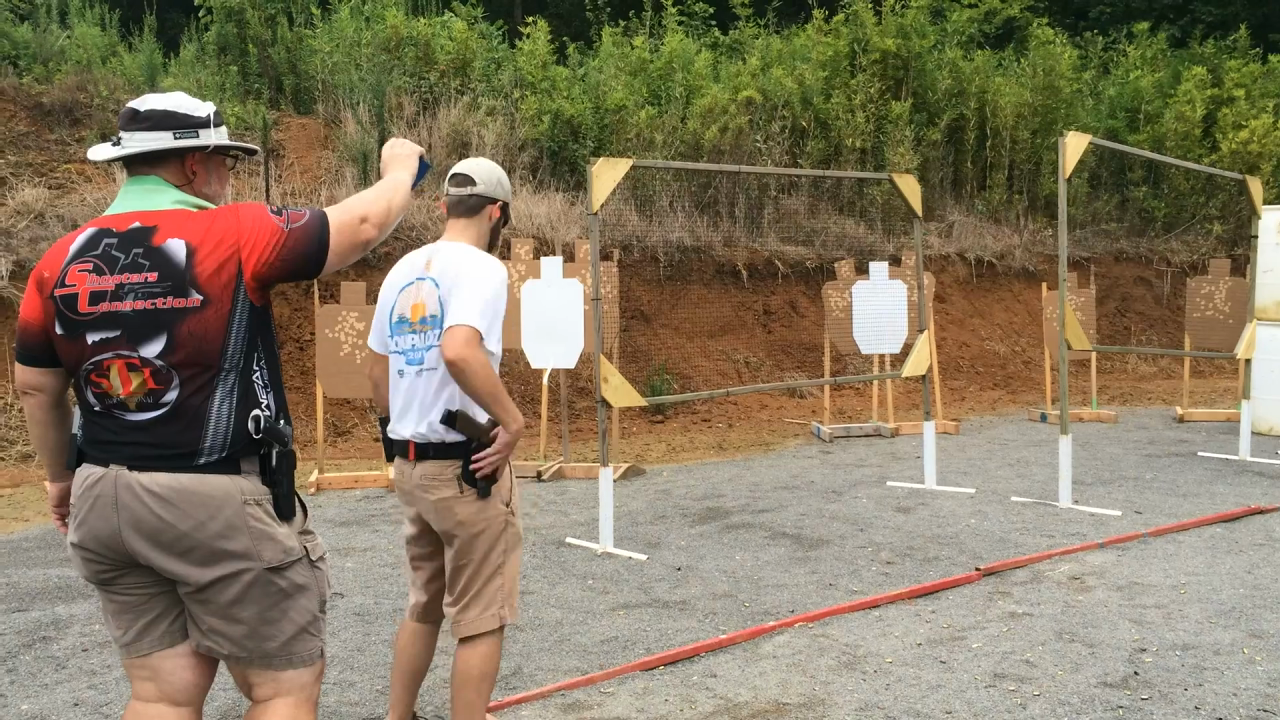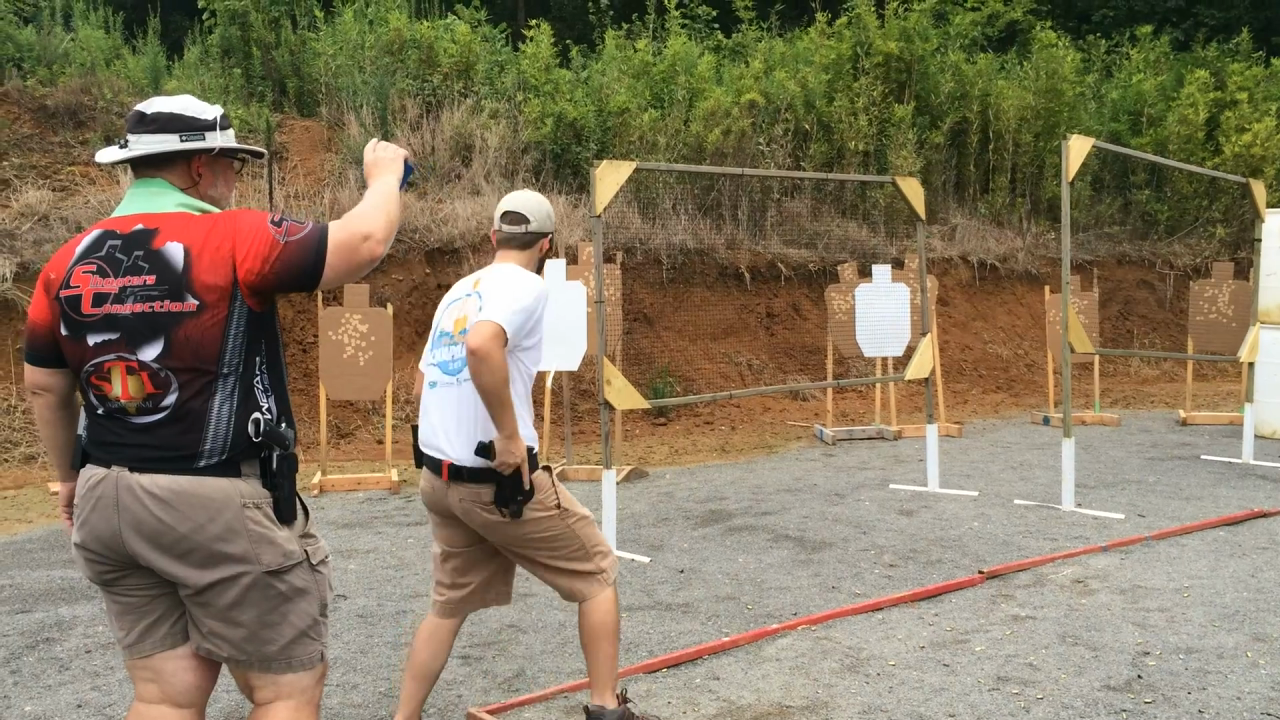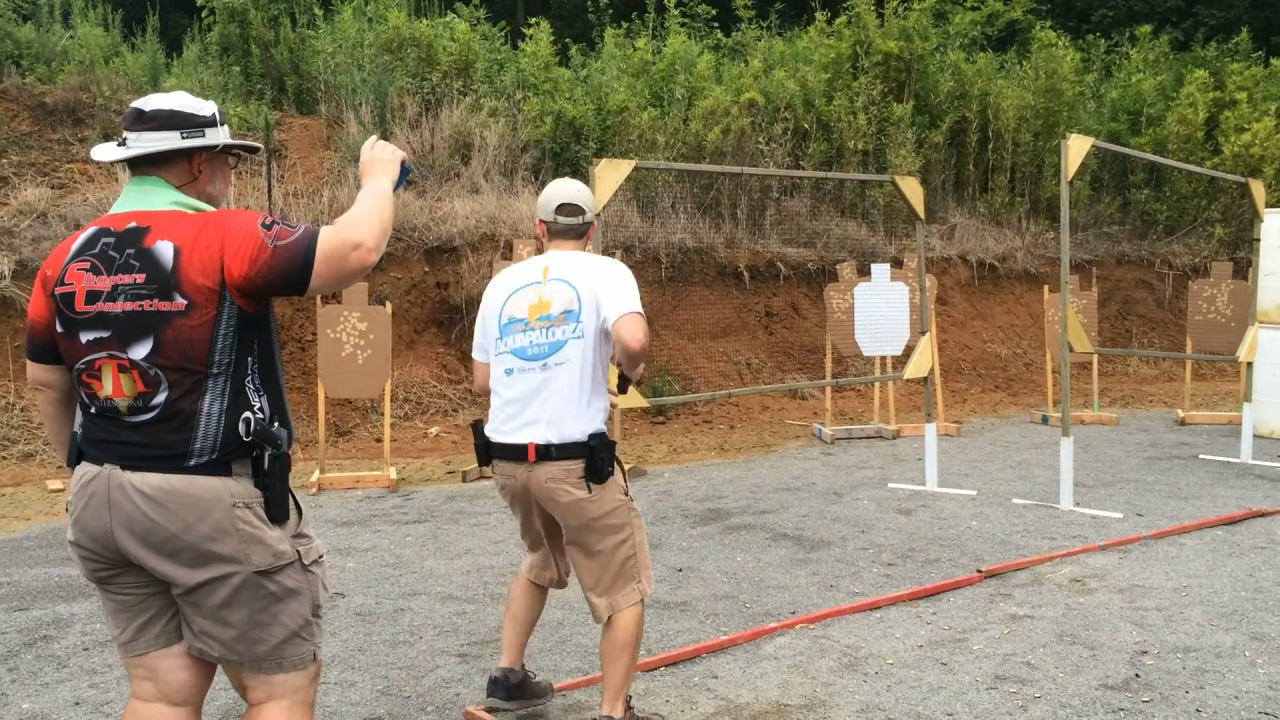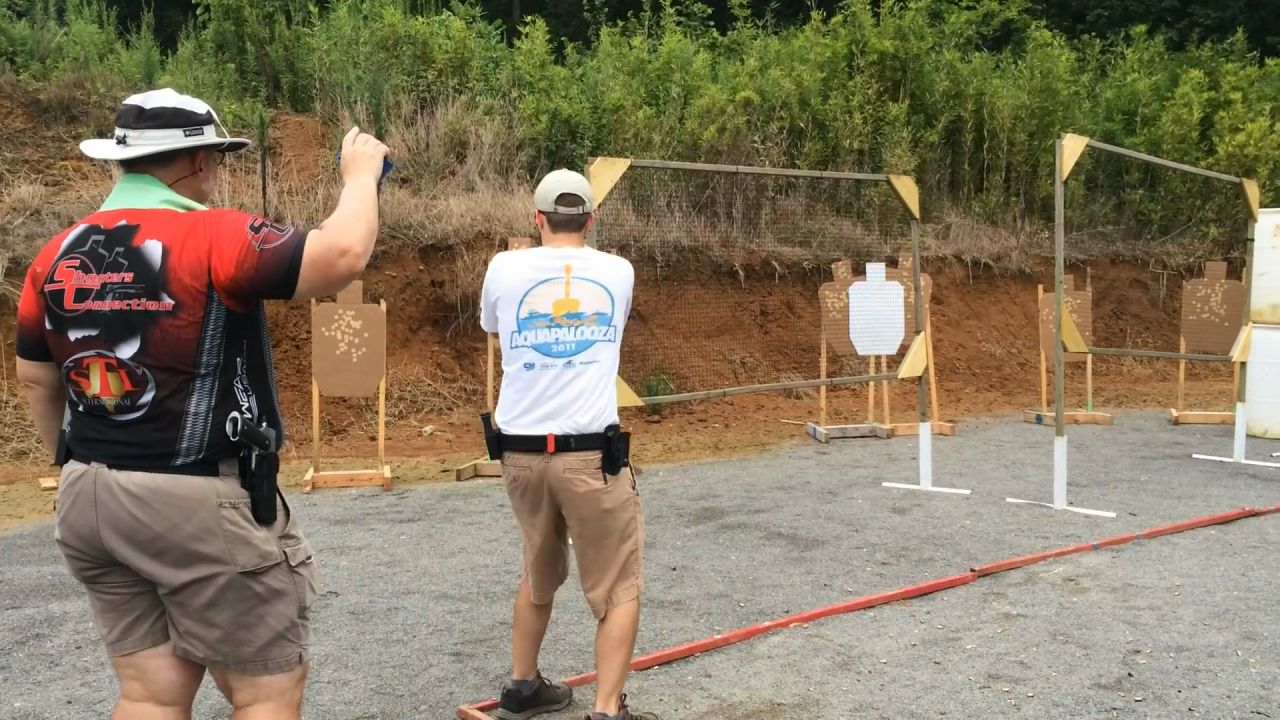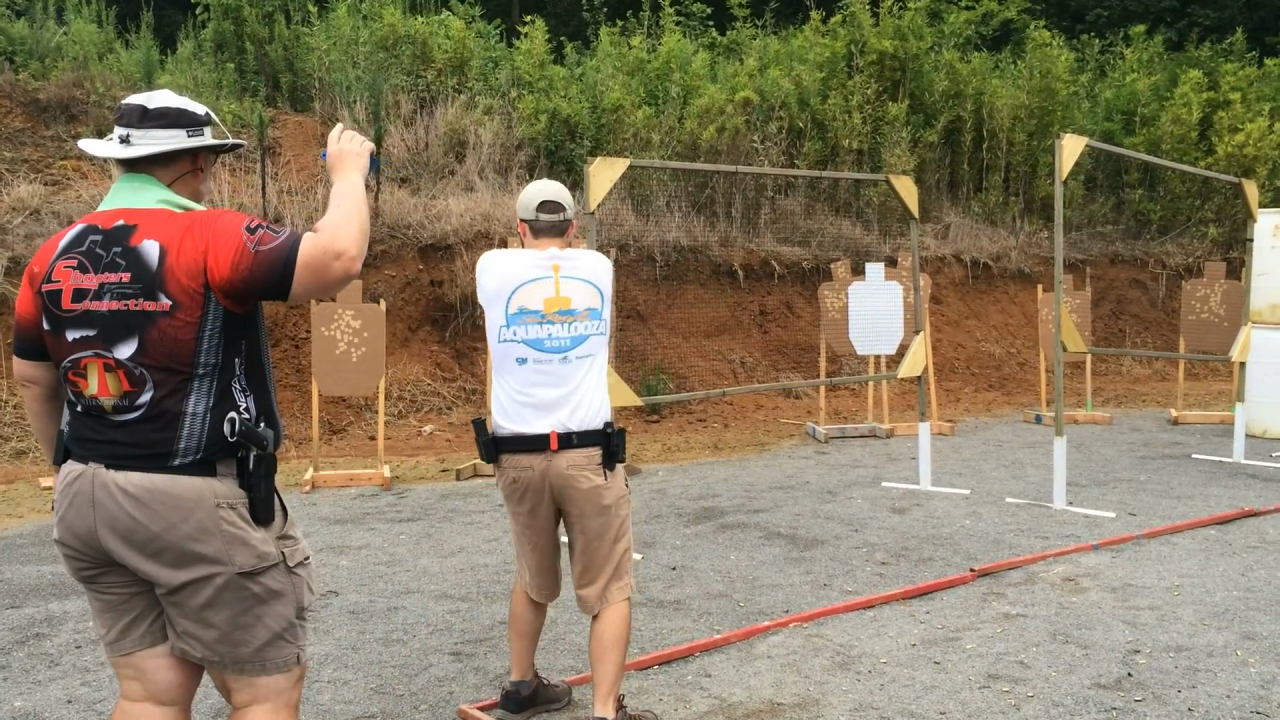
dt=0.3s
person 1, frame 1
left shoulder: (61, 260)
right shoulder: (234, 236)
left elbow: (35, 387)
right elbow: (363, 222)
left wrist: (63, 477)
right wrist: (398, 171)
left hip: (105, 500)
right hip: (217, 501)
person 1, frame 2
left shoulder: (69, 262)
right shoulder: (234, 241)
left elbow: (44, 388)
right elbow: (365, 242)
left wrist: (71, 476)
right wrist: (385, 176)
left hip: (110, 502)
right hip: (220, 503)
person 1, frame 3
left shoulder: (66, 259)
right shoulder: (225, 239)
left elbow: (46, 382)
right elbow: (356, 249)
left wrist: (85, 469)
right wrist: (378, 178)
left hip: (103, 501)
right hip: (212, 501)
person 1, frame 4
left shoulder: (57, 255)
right shoulder: (215, 238)
left elbow: (36, 380)
right elbow: (343, 255)
right wrist: (361, 174)
left hip: (91, 501)
right hip: (199, 501)
person 1, frame 5
left shoulder: (53, 255)
right shoulder: (211, 238)
left elbow: (32, 380)
right elbow: (338, 259)
right wrist: (349, 174)
left hip: (87, 499)
right hip: (197, 501)
person 2, frame 1
left shoulder: (404, 268)
right shoulder: (482, 268)
left elbow: (380, 369)
right elbow: (460, 352)
right wrist: (511, 417)
left hip: (409, 461)
right hip: (462, 464)
left knee: (427, 605)
right knee: (483, 619)
person 2, frame 2
left shoulder: (457, 291)
right shoulder: (526, 287)
left elbow: (422, 385)
right elbow: (482, 345)
right wrist: (510, 435)
left hip: (439, 476)
right hip: (499, 480)
left knee: (449, 604)
right knee: (596, 576)
person 2, frame 3
left shoulder: (504, 282)
right shoulder: (607, 273)
left elbow: (480, 380)
right elbow: (632, 343)
right wrist: (626, 362)
left hip: (508, 460)
right hip: (576, 463)
left knee: (541, 564)
right knee: (624, 591)
left ankle: (507, 675)
person 2, frame 4
left shoulder: (503, 268)
right shoulder: (618, 271)
left hip: (521, 454)
right hip: (591, 455)
left knee: (538, 576)
right knee: (619, 587)
person 2, frame 5
left shoulder: (493, 267)
right shoulder: (599, 268)
left hip: (518, 455)
right hip: (588, 452)
left knee: (533, 576)
right knee: (609, 588)
